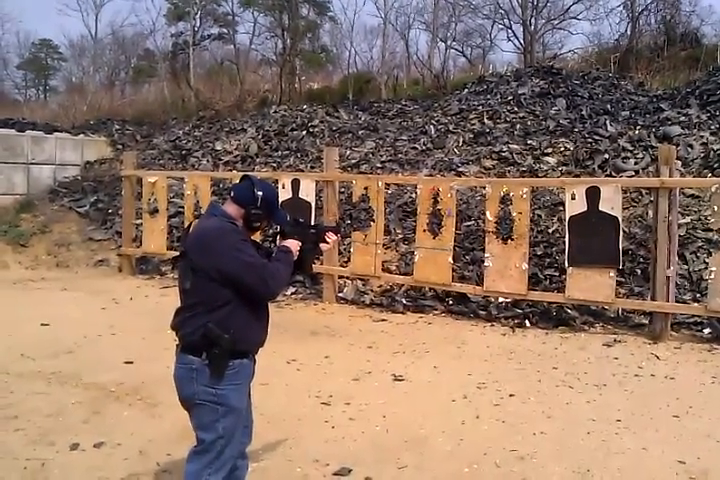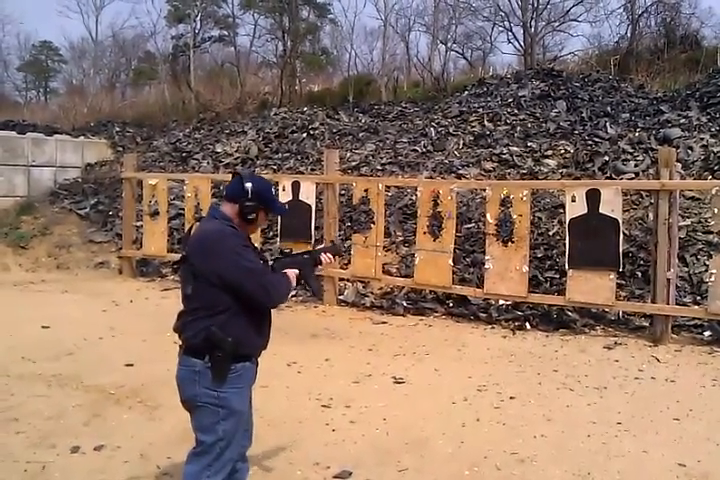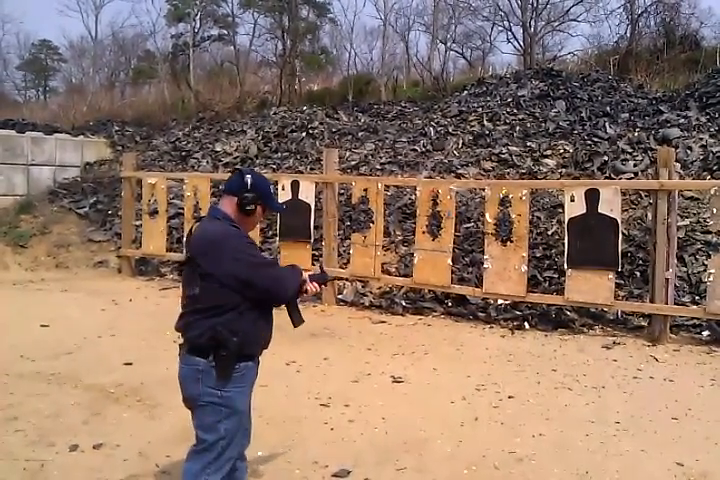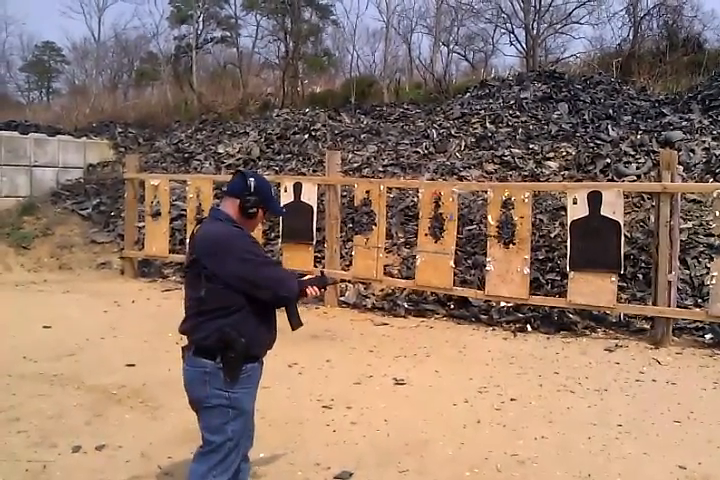
dt=0.4s
person 1, frame 1
left shoulder: (224, 232)
right shoulder: (218, 236)
left elbow: (260, 268)
right elbow: (267, 283)
right wrist: (286, 253)
left hip: (225, 363)
right hip: (213, 369)
left knee: (234, 444)
right knee: (216, 455)
person 1, frame 2
left shoulder: (223, 235)
right shoulder: (220, 240)
left elbow: (257, 276)
right elbow: (266, 291)
right wrist: (289, 278)
left hip: (226, 367)
right hip: (215, 372)
left knee: (234, 447)
person 1, frame 3
left shoulder: (217, 233)
right shoulder: (224, 240)
left elbow: (256, 285)
right elbow: (276, 284)
left wrist: (296, 285)
right wrist: (297, 274)
left hip: (226, 364)
right hip: (217, 370)
left knee: (232, 446)
person 1, frame 4
left shoulder: (215, 234)
right shoulder: (228, 241)
left elbow: (254, 289)
right elbow: (276, 285)
left wrist: (297, 288)
right wrist: (298, 283)
left hip: (227, 366)
right hip: (222, 371)
left knee: (234, 449)
